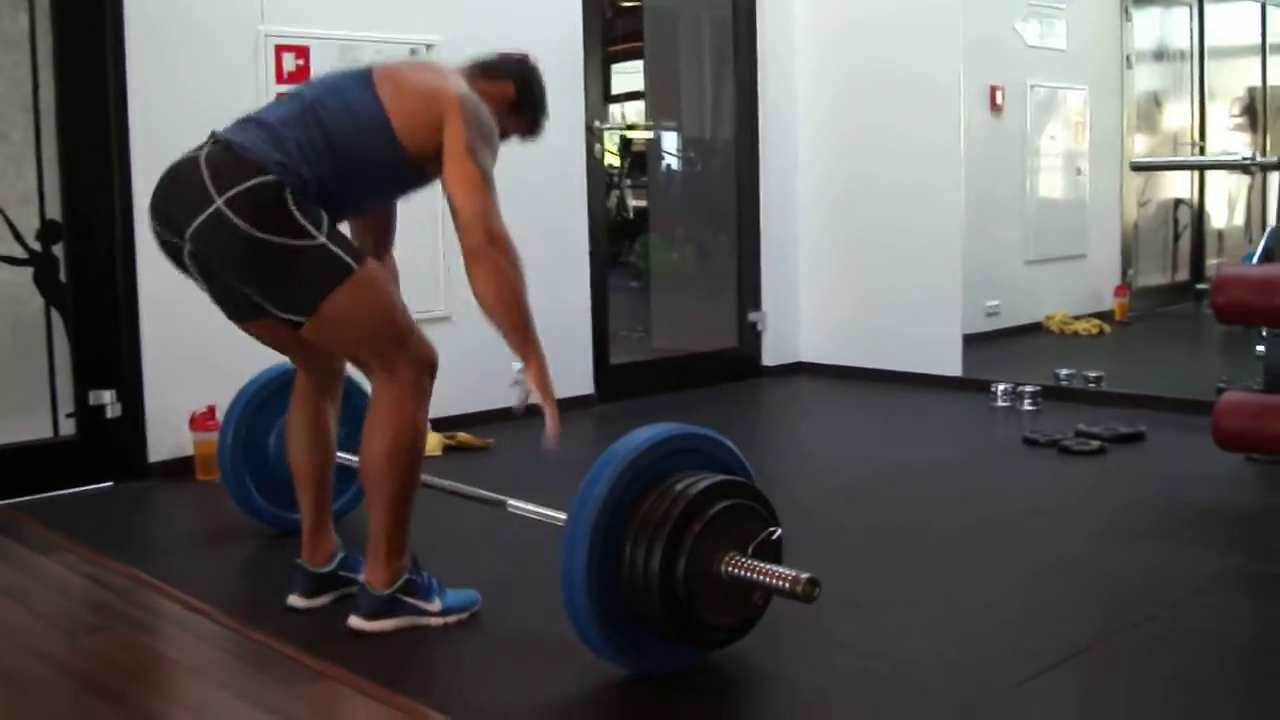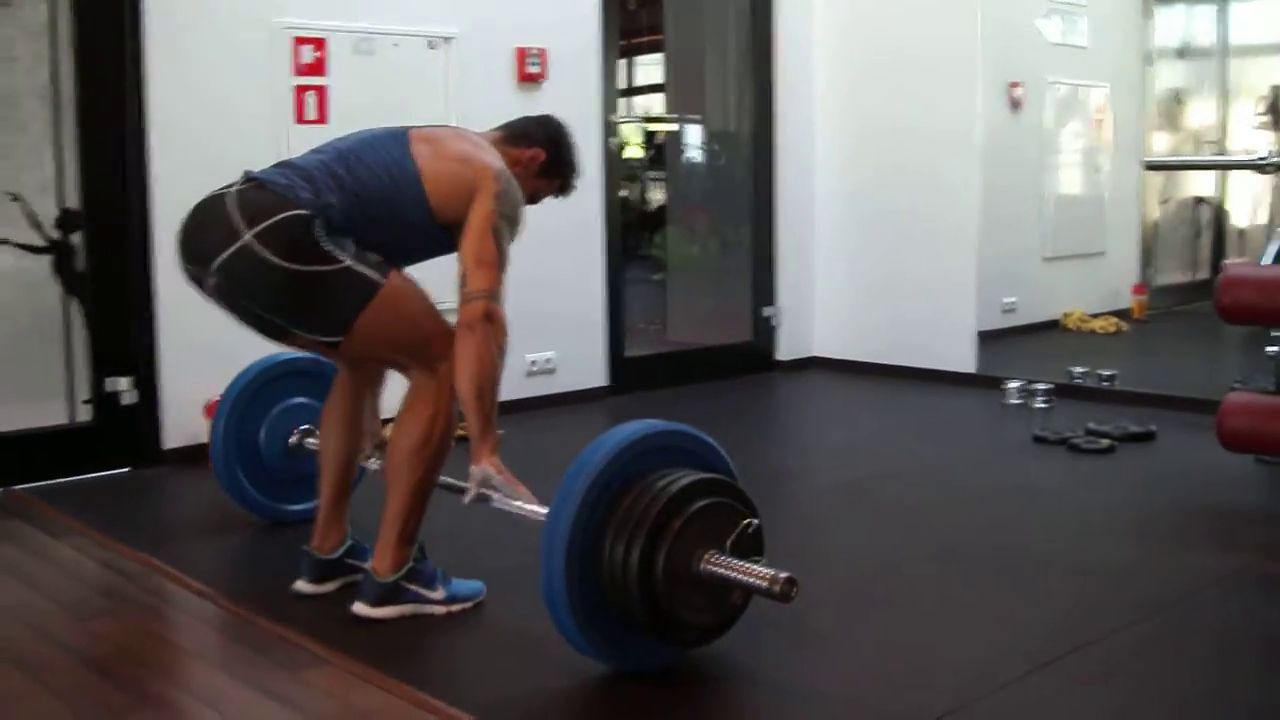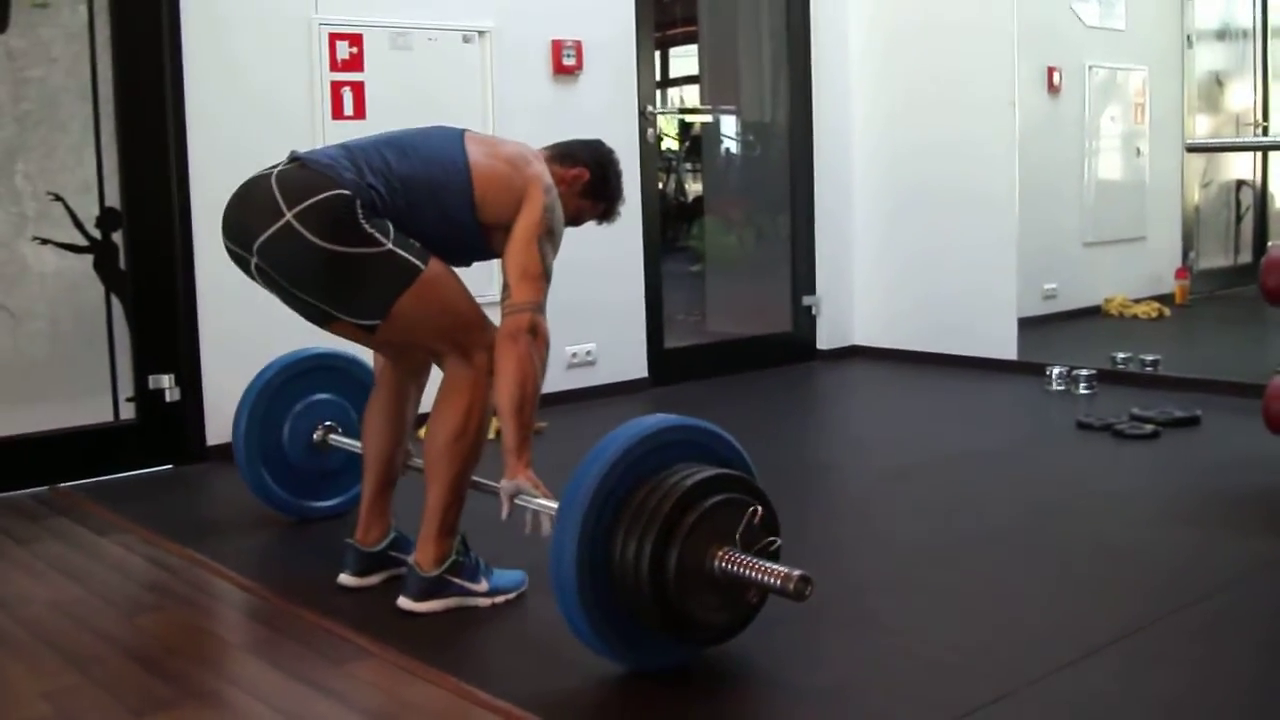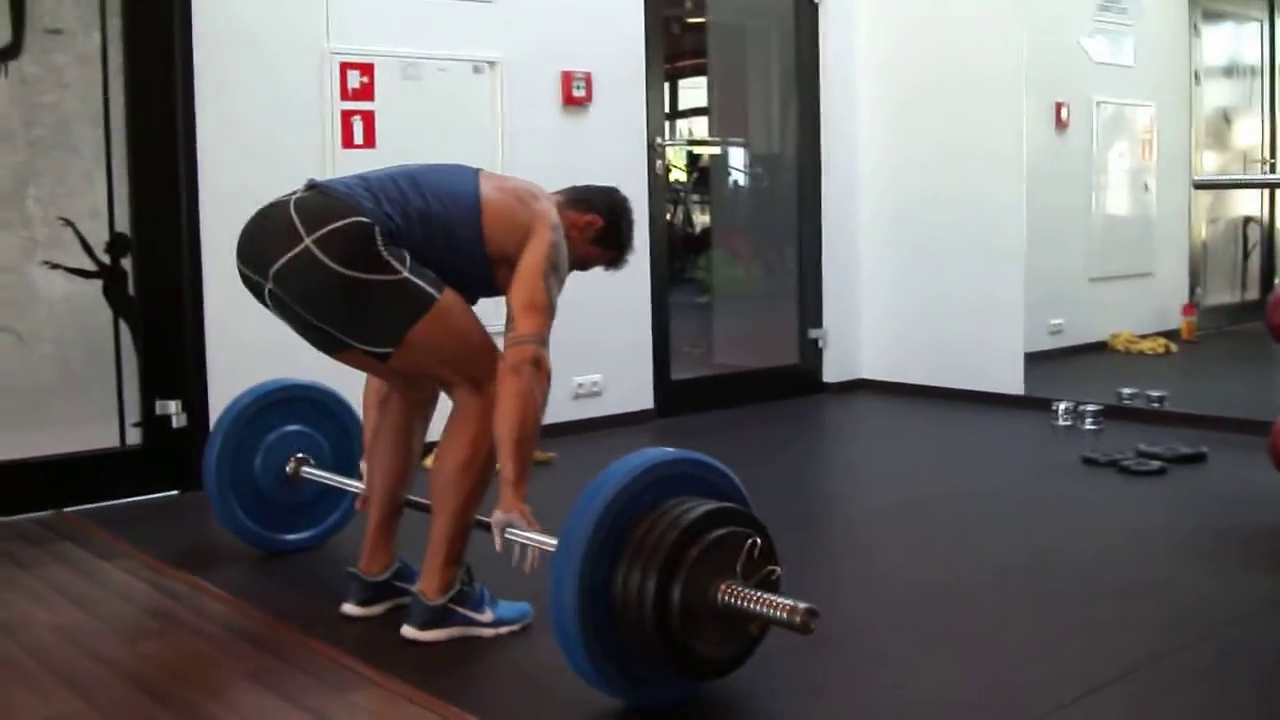
dt=0.7s
person 1, frame 1
left shoulder: (402, 97)
right shoulder: (463, 107)
left elbow: (369, 252)
right elbow: (482, 238)
left wrist: (380, 342)
right wrist: (535, 367)
left hip: (182, 197)
right hip: (245, 207)
left knee: (321, 365)
right knee: (408, 368)
left ankle: (318, 565)
right ankle: (386, 587)
person 1, frame 2
left shoulder: (430, 154)
right shoulder: (494, 180)
left elbow: (374, 294)
right elbow: (479, 316)
left wrist: (368, 427)
right wrist: (484, 451)
left hip: (212, 225)
right hip: (274, 239)
left knee: (364, 358)
right knee: (440, 364)
left ankle: (328, 551)
right ankle: (392, 574)
person 1, frame 3
right shoulder: (538, 190)
left elbow: (400, 309)
right elbow: (522, 327)
right wrist: (518, 460)
left hip: (257, 207)
right hip: (316, 218)
left knee: (411, 352)
right knee: (473, 356)
left ankle: (371, 544)
right ankle: (435, 567)
person 1, frame 4
left shoulder: (486, 209)
right shoulder: (545, 229)
left elbow: (397, 344)
right elbow: (524, 361)
left wrist: (371, 460)
right wrist: (513, 494)
left hip: (269, 234)
right hip: (332, 245)
left knee: (418, 382)
right knee: (480, 386)
left ankle: (375, 573)
right ankle: (438, 597)
